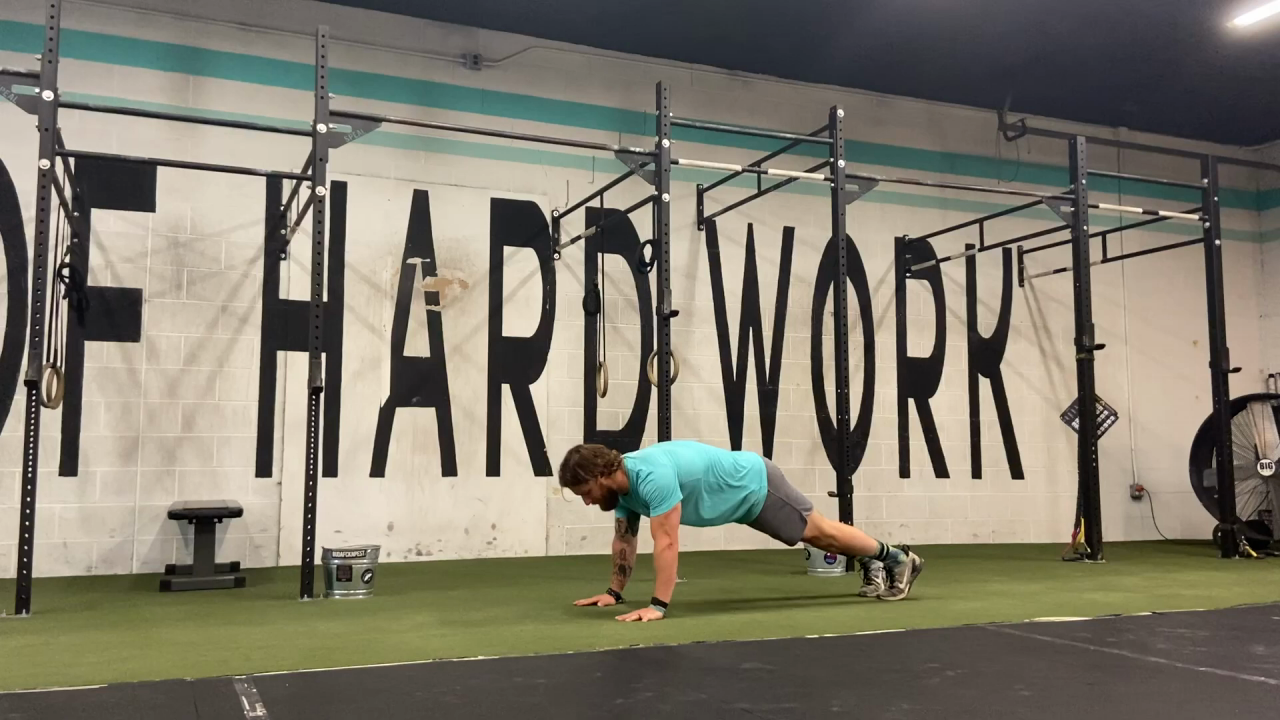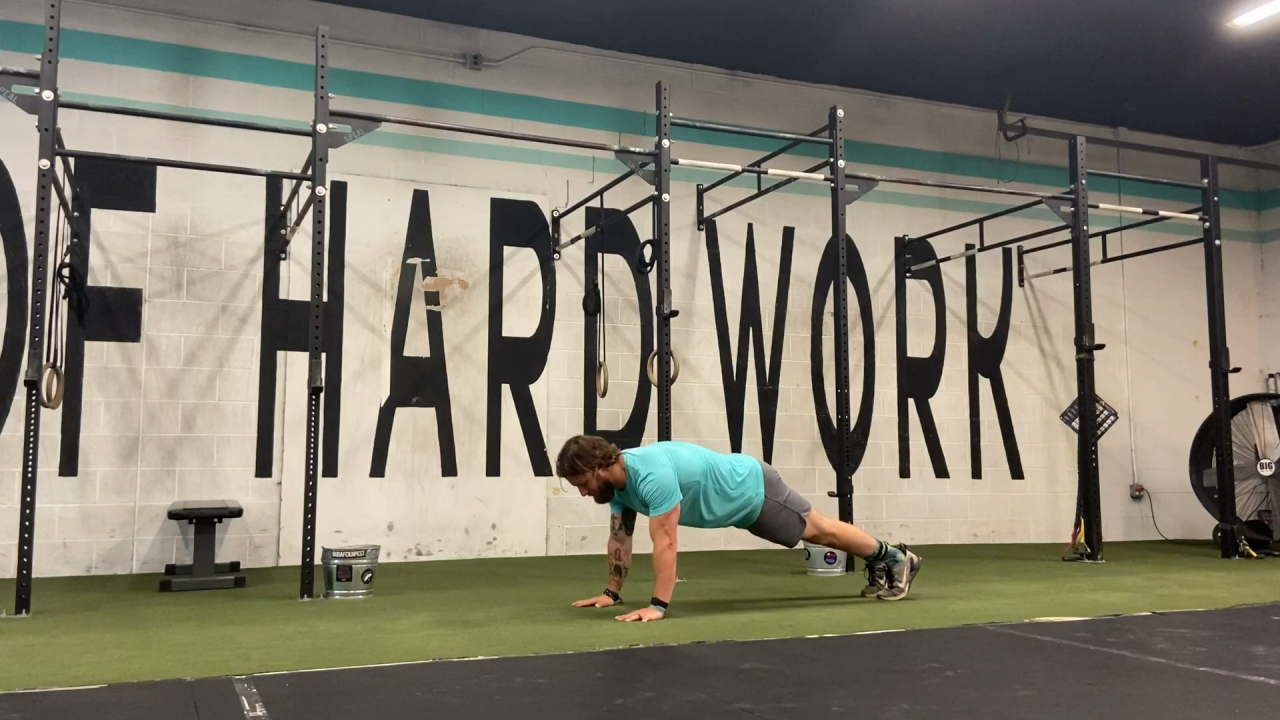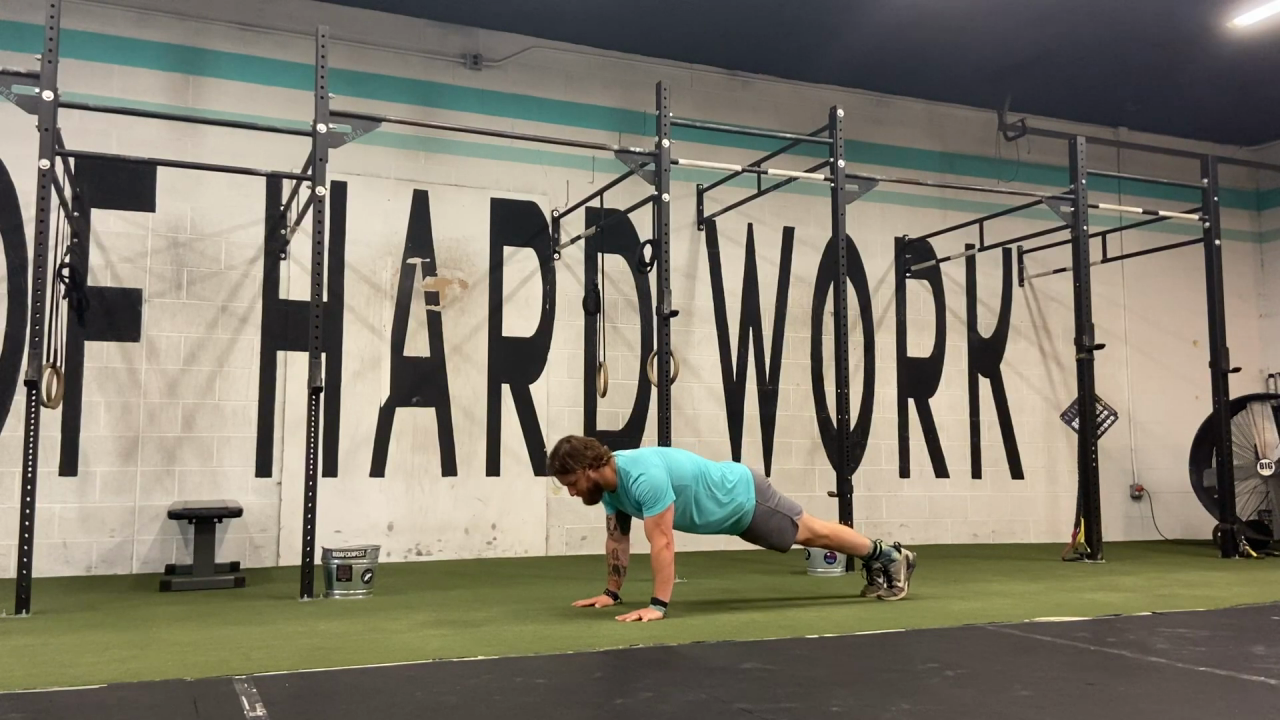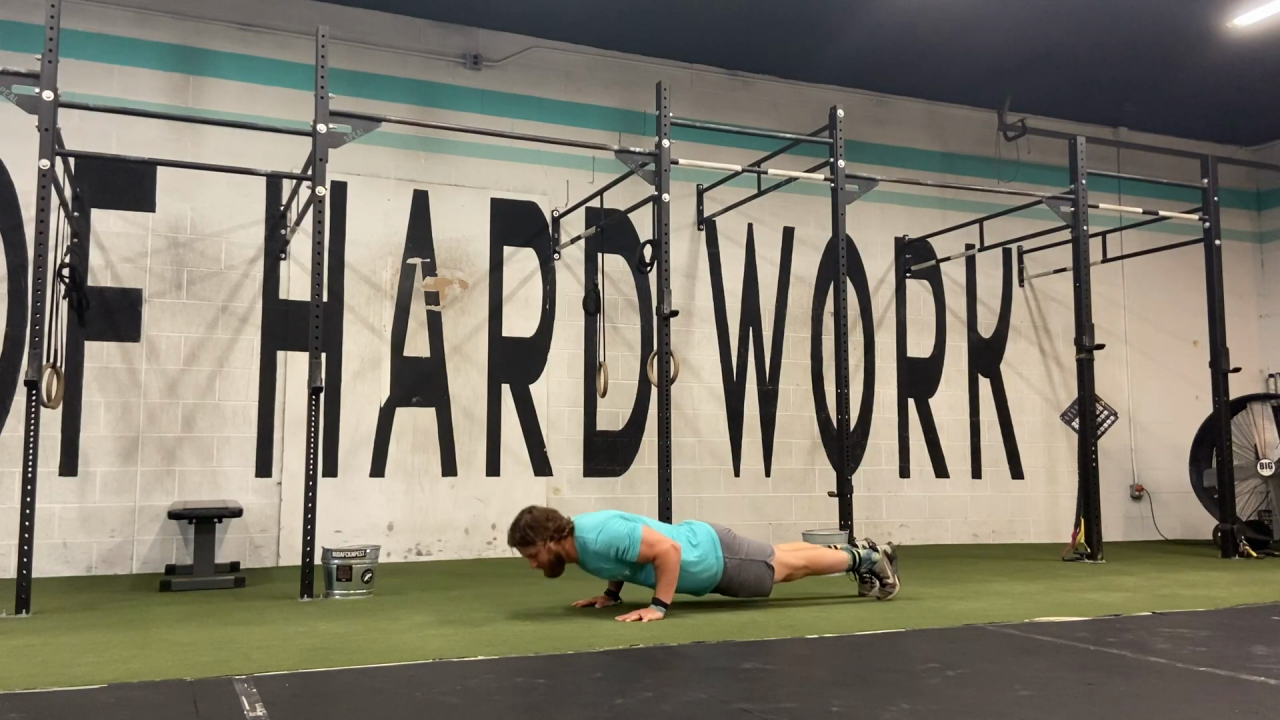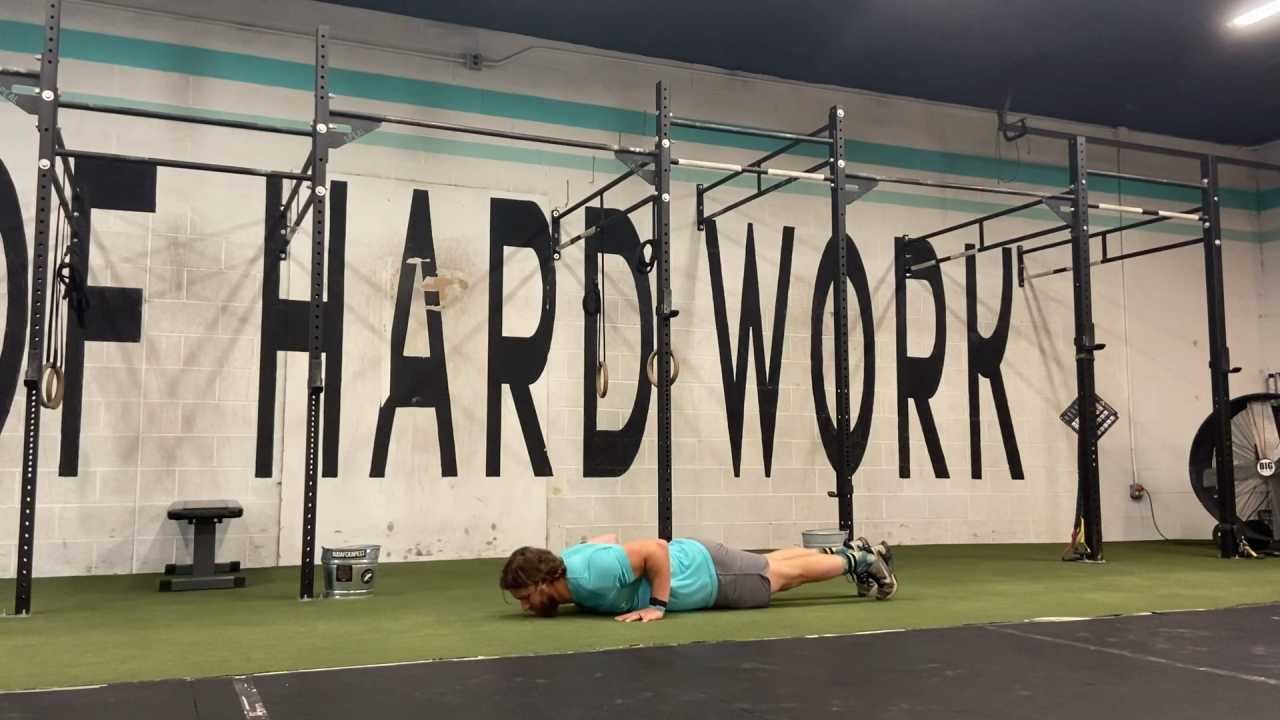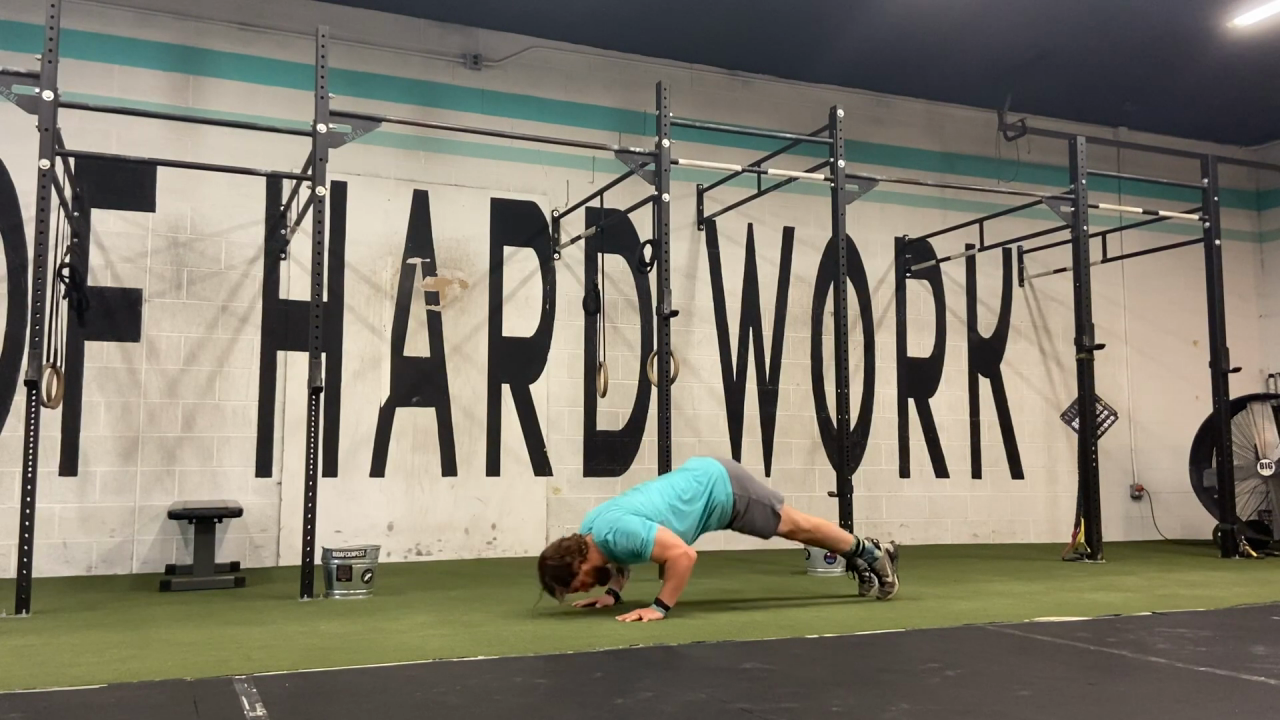
dt=0.7s
person 1, frame 1
left shoulder: (651, 476)
right shoulder: (622, 482)
left elbow: (666, 543)
right elbow: (625, 539)
left wrist: (658, 605)
right wrist: (614, 591)
left hip: (753, 485)
right hip: (739, 495)
left knee: (819, 530)
right knee: (811, 536)
left ankle: (896, 558)
right ankle: (872, 562)
person 1, frame 2
left shoulder: (652, 474)
right shoulder: (618, 479)
left elbow: (665, 543)
right elbow: (619, 537)
left wrist: (658, 605)
right wrist: (612, 592)
left hip: (752, 490)
right hip: (741, 499)
left knee: (820, 530)
right knee: (817, 533)
left ankle: (894, 557)
right ankle: (878, 562)
person 1, frame 3
left shoulder: (643, 476)
right shoulder: (610, 481)
left elbow: (662, 544)
right elbow: (617, 537)
left wrist: (658, 605)
right wrist: (612, 591)
left hip: (743, 498)
right hip: (730, 507)
left knee: (813, 533)
right knee: (807, 535)
left ankle: (888, 555)
right ankle: (876, 560)
person 1, frame 4
left shoulder: (599, 538)
right shoulder: (578, 535)
left elbow: (668, 550)
left wrist: (659, 606)
right wrist: (610, 594)
left hip: (713, 558)
right hip: (698, 545)
left knee: (790, 565)
right knee: (780, 558)
left ankle: (867, 558)
right ankle: (854, 549)
person 1, frame 5
left shoulder: (589, 579)
right shoulder: (567, 561)
left elbow: (656, 548)
right elbow: (607, 537)
left wrist: (657, 605)
right wrist: (603, 599)
left hip: (707, 575)
right hip: (690, 560)
left knee: (787, 574)
right knee: (777, 565)
left ankle: (864, 559)
right ankle: (850, 552)
person 1, frame 6
left shoulder: (615, 532)
right shoulder: (589, 529)
left elbow: (683, 555)
left wrist: (660, 606)
right wrist: (612, 593)
left hip: (720, 488)
right hip: (701, 479)
left knee: (795, 526)
right knee: (792, 528)
left ankle: (872, 553)
right ankle: (858, 558)
